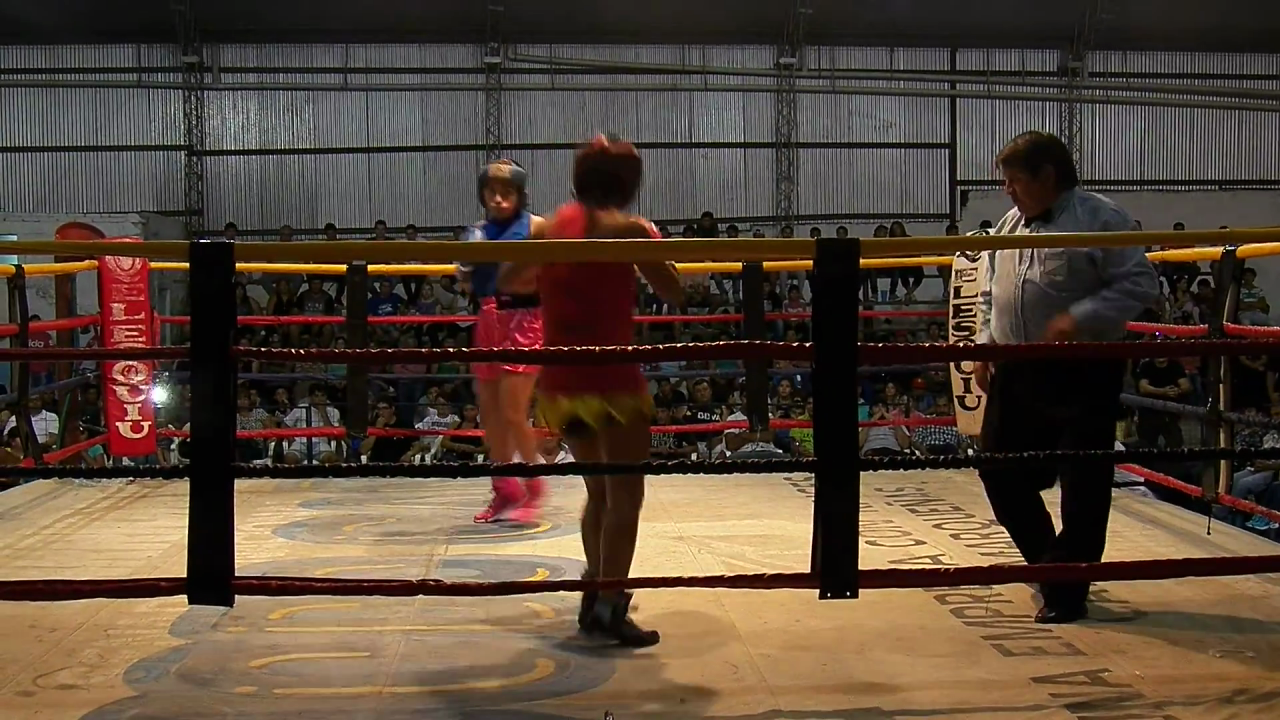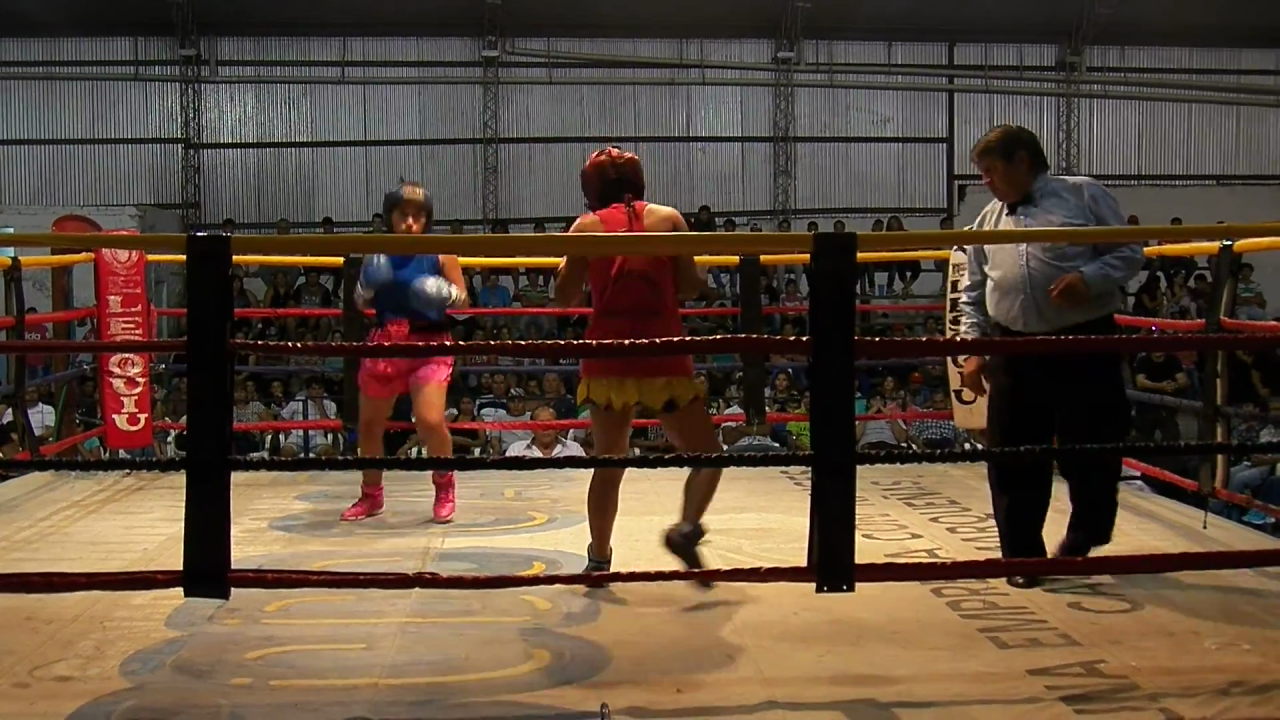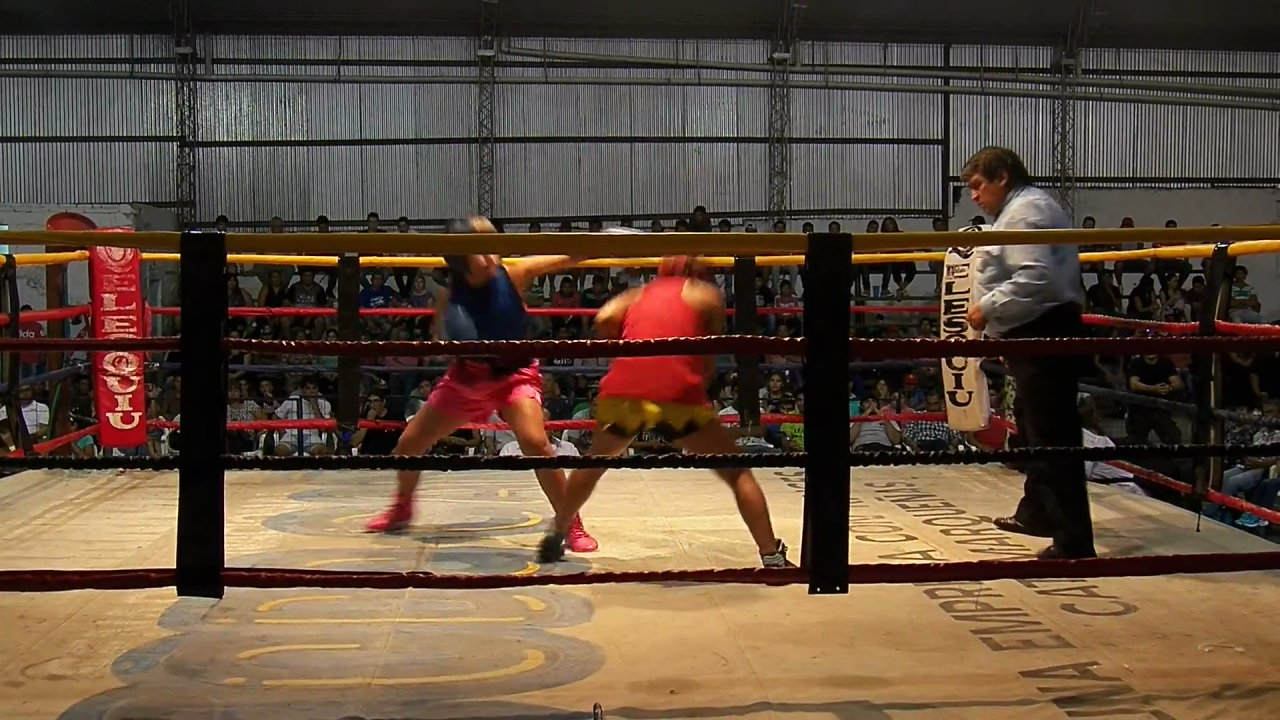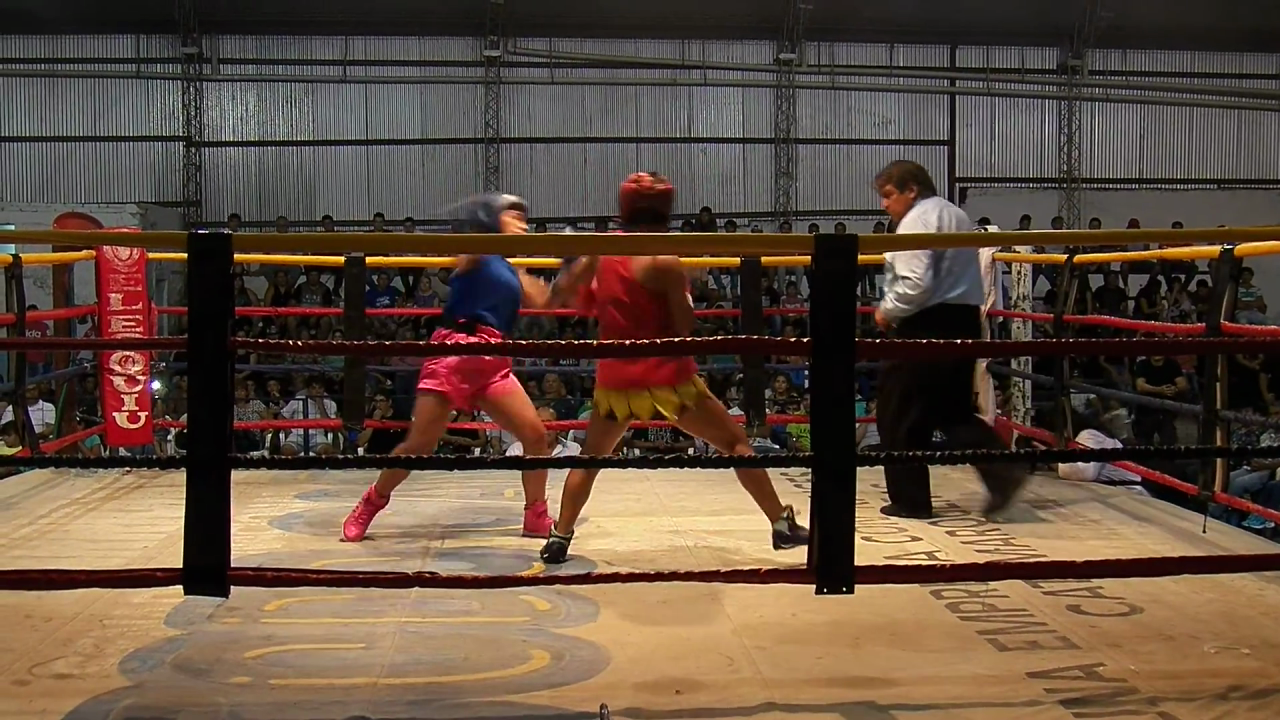
dt=0.7s
person 1, frame 1
left shoulder: (1102, 218)
right shoulder: (1011, 223)
left elbow: (1141, 285)
right elbow: (992, 294)
left wrist: (1081, 319)
right wrist: (986, 344)
left hip: (1083, 371)
right hip: (1015, 368)
left knee: (1083, 481)
right knee: (998, 465)
left ankle: (1066, 588)
right ankle: (1046, 557)
person 1, frame 2
left shoulder: (1084, 196)
right shoulder: (989, 220)
left elbow: (1129, 252)
right elbow: (973, 294)
left wrist: (1088, 279)
right wrist: (973, 349)
left hip: (1083, 345)
right hip: (1014, 351)
left knee: (1090, 449)
right knee: (1014, 457)
left ankle: (1085, 537)
right ankle: (1022, 555)
person 1, frame 3
left shoulder: (1023, 211)
right shoulder: (1032, 209)
left elbow: (1035, 280)
left wrist: (986, 308)
right wrist: (995, 313)
left hip: (1039, 333)
right hip: (1050, 330)
left knee: (1051, 433)
right knee: (1038, 429)
left ankle: (1074, 535)
right ankle: (1038, 512)
person 1, frame 4
left shoulder: (916, 223)
right shoulder: (957, 217)
left elbow: (917, 285)
left wrist: (886, 311)
left hip: (927, 327)
right hip: (963, 322)
left knee: (900, 416)
right knee: (955, 413)
left ankle: (909, 498)
right ankle: (1002, 475)
person 2, frame 1
left shoulder: (553, 227)
right shoulder: (624, 228)
left elbow: (509, 279)
right elbow: (673, 291)
right wrist: (656, 245)
left hip: (561, 379)
right hip: (611, 375)
left knee: (600, 487)
right knee: (626, 493)
left ankle: (598, 588)
right ankle: (607, 605)
person 2, frame 2
left shoulder: (588, 227)
right shoulder: (668, 219)
left elbow: (563, 297)
right elbow: (692, 287)
left hip: (607, 365)
right hip: (665, 364)
left knee: (608, 467)
right knee: (708, 456)
left ankle: (598, 559)
right ankle: (686, 529)
person 2, frame 3
left shoulder: (638, 296)
right shoulder: (709, 298)
left elbow: (603, 321)
right elbow: (705, 362)
left hip: (619, 392)
right hip: (677, 395)
left knee: (592, 462)
right knee: (738, 473)
left ankle: (555, 538)
right ankle: (771, 557)
person 2, frame 4
left shoulder: (601, 251)
right shoulder: (665, 262)
right elbow: (683, 328)
right wrist: (684, 295)
left hip: (614, 379)
right hip: (666, 377)
left knee: (590, 457)
right knee: (735, 442)
left ankle: (559, 538)
right ankle: (782, 524)
person 3, frame 1
left shoulder: (535, 226)
right shoulder: (480, 232)
right elbow: (470, 283)
right wrist: (466, 263)
left hip: (521, 322)
right hip: (487, 323)
left knee: (512, 413)
right knee: (489, 413)
left ankle: (533, 488)
right ankle: (506, 490)
person 3, frame 2
left shoulder: (440, 252)
right shoulder: (381, 252)
left elbow: (463, 300)
right elbow: (363, 305)
left wrist: (446, 294)
right wrist: (365, 285)
left hip: (428, 344)
right hip: (385, 344)
left knee: (431, 422)
right knee: (368, 424)
left ankle: (444, 486)
right ankle: (371, 496)
person 3, frame 3
left shoulder: (509, 272)
right shoulder: (448, 294)
left elbow: (562, 261)
right wrist: (456, 340)
left hip: (515, 375)
right hip: (463, 378)
left knee: (536, 444)
right knee: (410, 443)
left ankle: (572, 525)
right ankle: (402, 509)
person 3, frame 4
left shoulder: (511, 271)
right shoulder: (474, 253)
left elbow: (545, 301)
left wrist: (574, 265)
left hip: (493, 362)
right hip: (454, 354)
left knee: (536, 435)
right knee: (420, 444)
left ankle: (536, 516)
right ankle: (371, 504)
